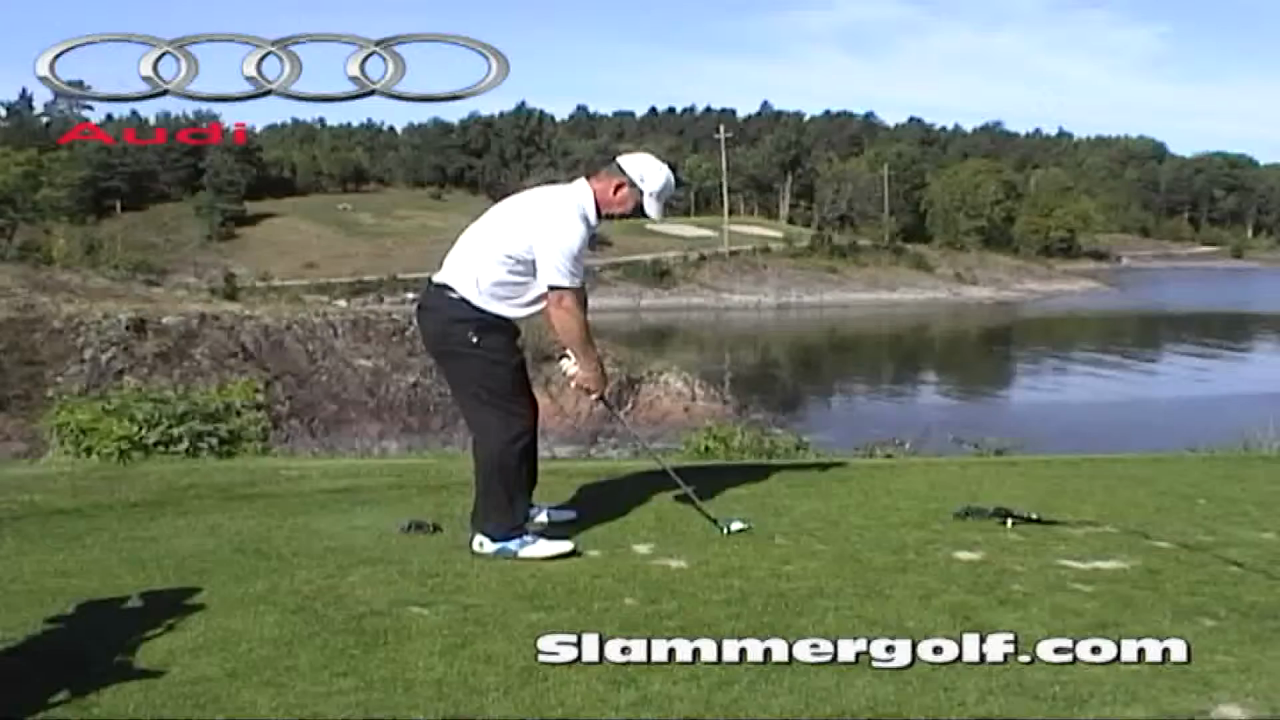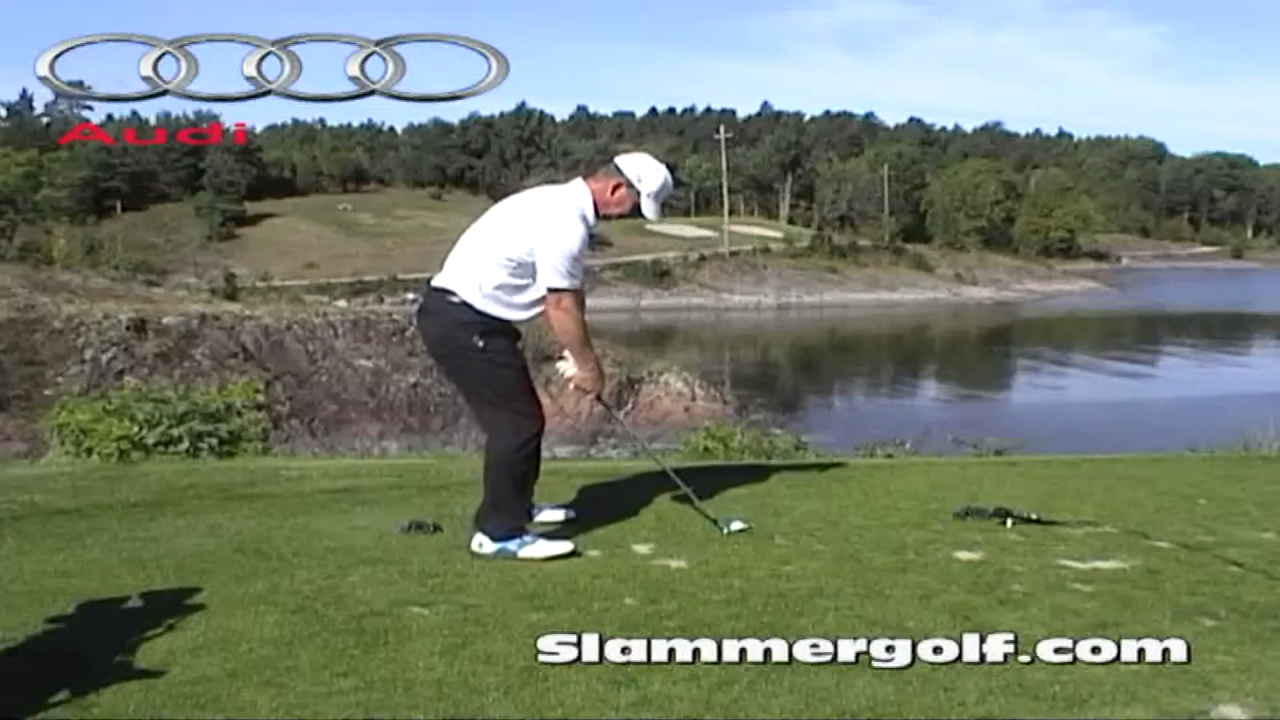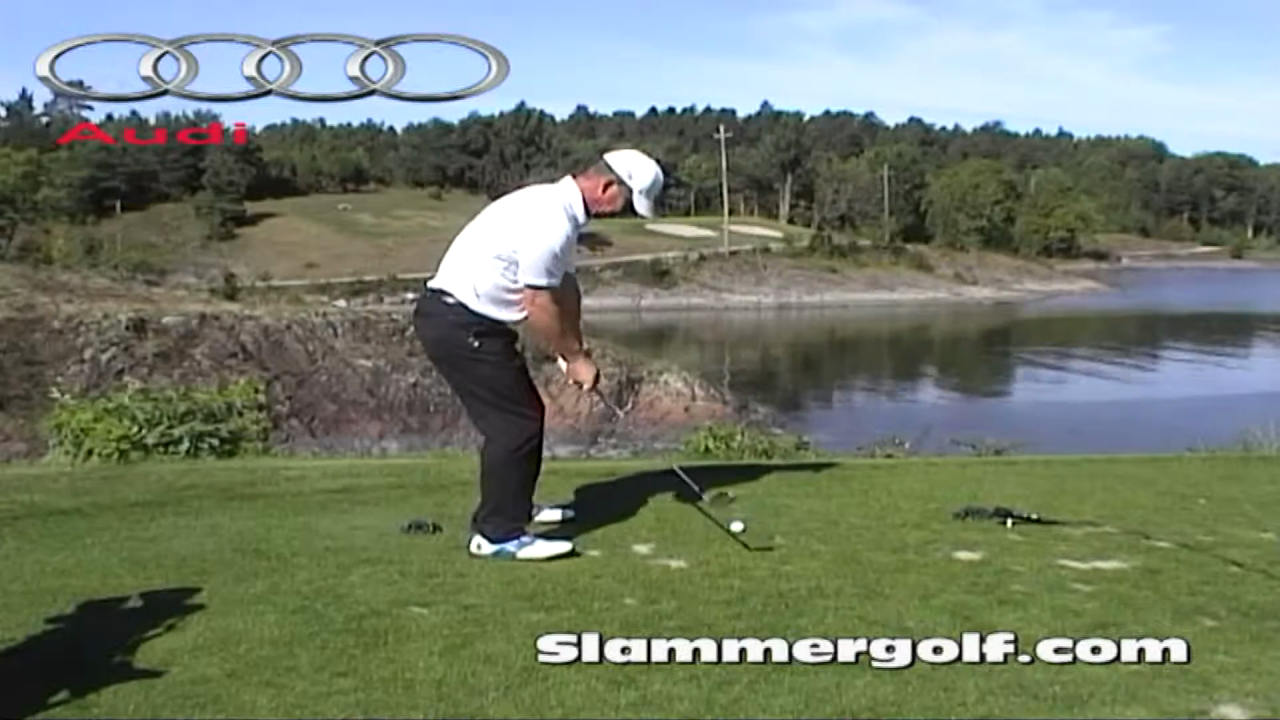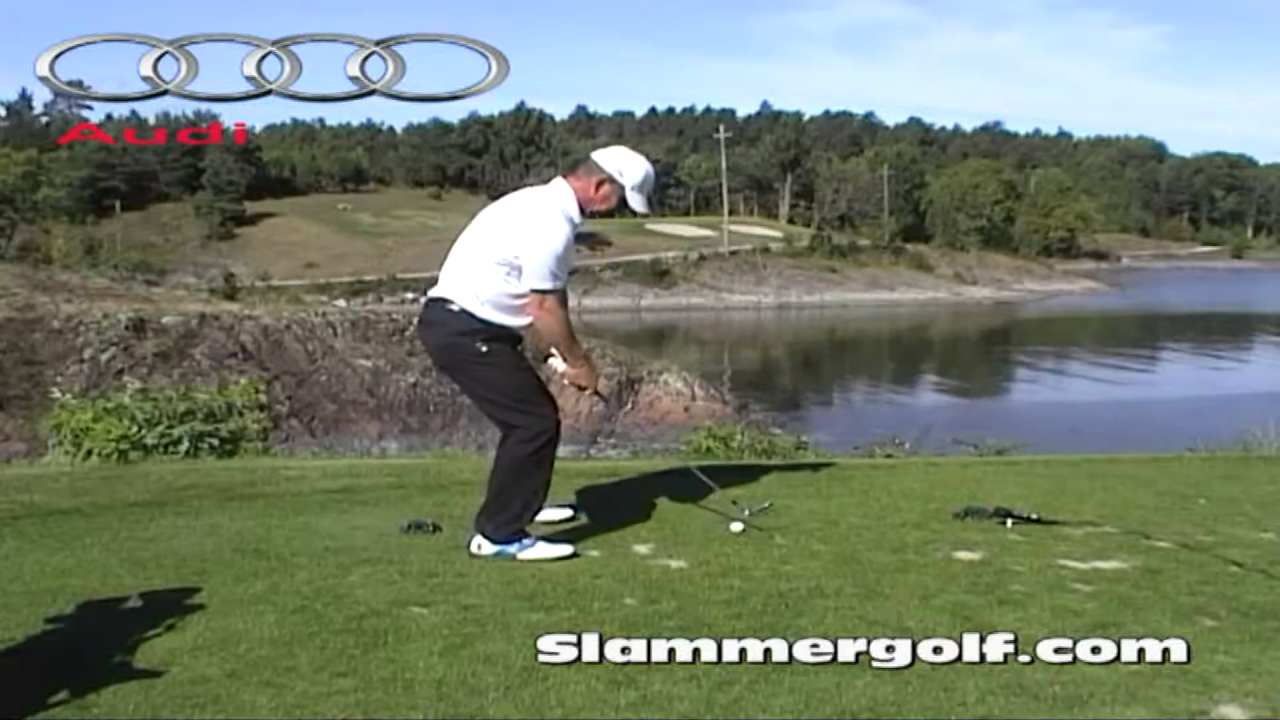
dt=0.4s
person 1, frame 1
left shoulder: (566, 204)
right shoulder: (567, 220)
left elbow: (572, 294)
right elbow: (562, 304)
left wrist: (579, 356)
right wrist: (590, 364)
left hip: (469, 312)
right hip: (458, 317)
left knee: (519, 411)
right knee: (504, 422)
left ankle: (515, 506)
right ankle: (497, 531)
person 1, frame 2
left shoulder: (564, 206)
right shoulder: (565, 222)
left elbow: (569, 295)
right elbow: (561, 306)
left wrist: (577, 357)
right wrist: (589, 366)
left hip: (464, 315)
right hip: (462, 321)
left knee: (521, 415)
right knee: (517, 421)
left ankle: (515, 505)
right ankle: (499, 532)
person 1, frame 3
left shoulder: (558, 207)
right shoulder: (551, 219)
left elbow: (563, 287)
right elbow: (538, 303)
left wrist: (576, 349)
right wrist: (575, 358)
left hip: (466, 318)
right hip: (457, 322)
left knee: (524, 414)
right knee: (514, 422)
left ankle: (514, 505)
right ankle: (497, 533)
person 1, frame 4
left shoulder: (548, 205)
right shoulder: (551, 223)
left elbow: (551, 296)
right elbow: (544, 306)
left wrist: (568, 353)
right wrist: (579, 362)
left hip: (463, 323)
right hip: (462, 330)
left knee: (526, 416)
right knee: (534, 422)
left ankle: (517, 505)
right ankle: (499, 535)
